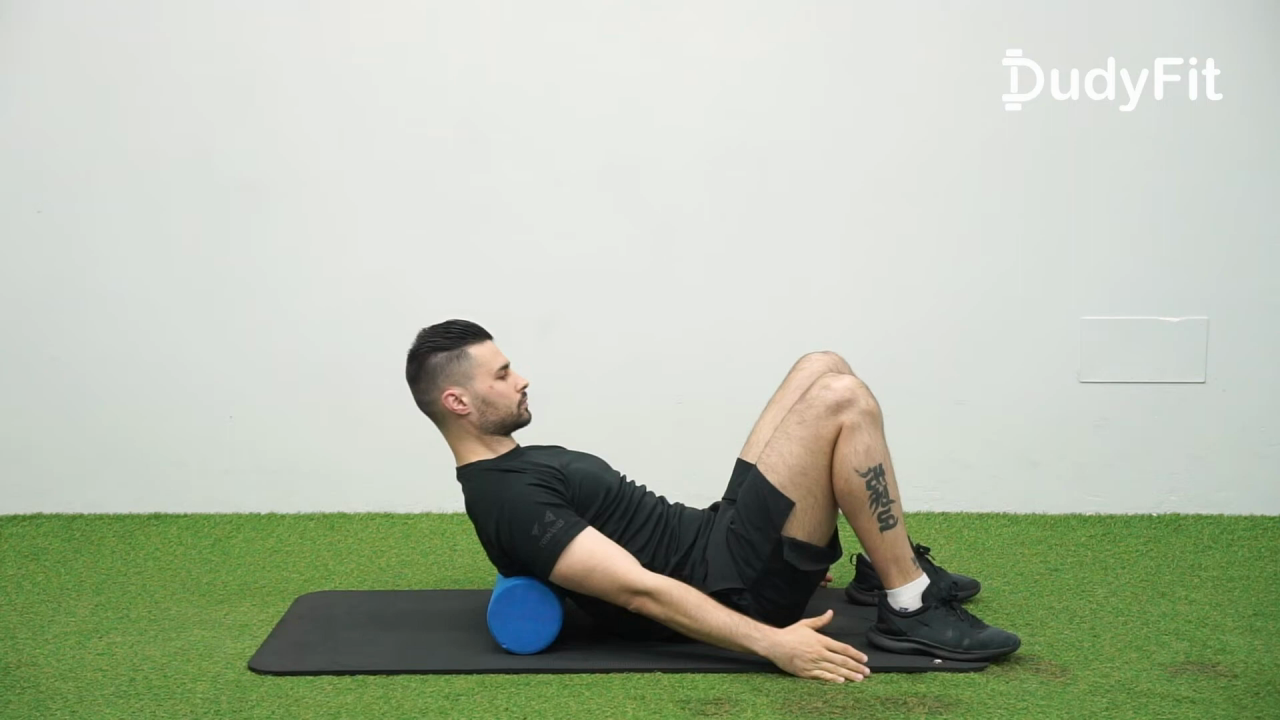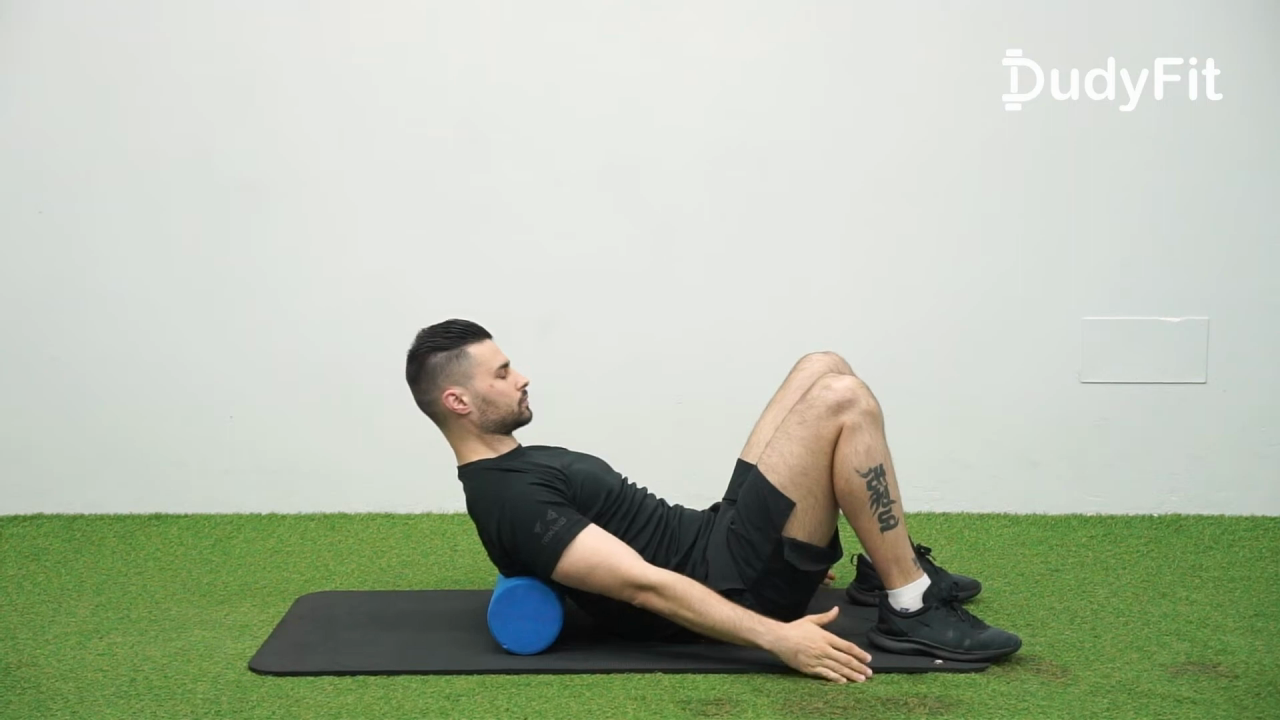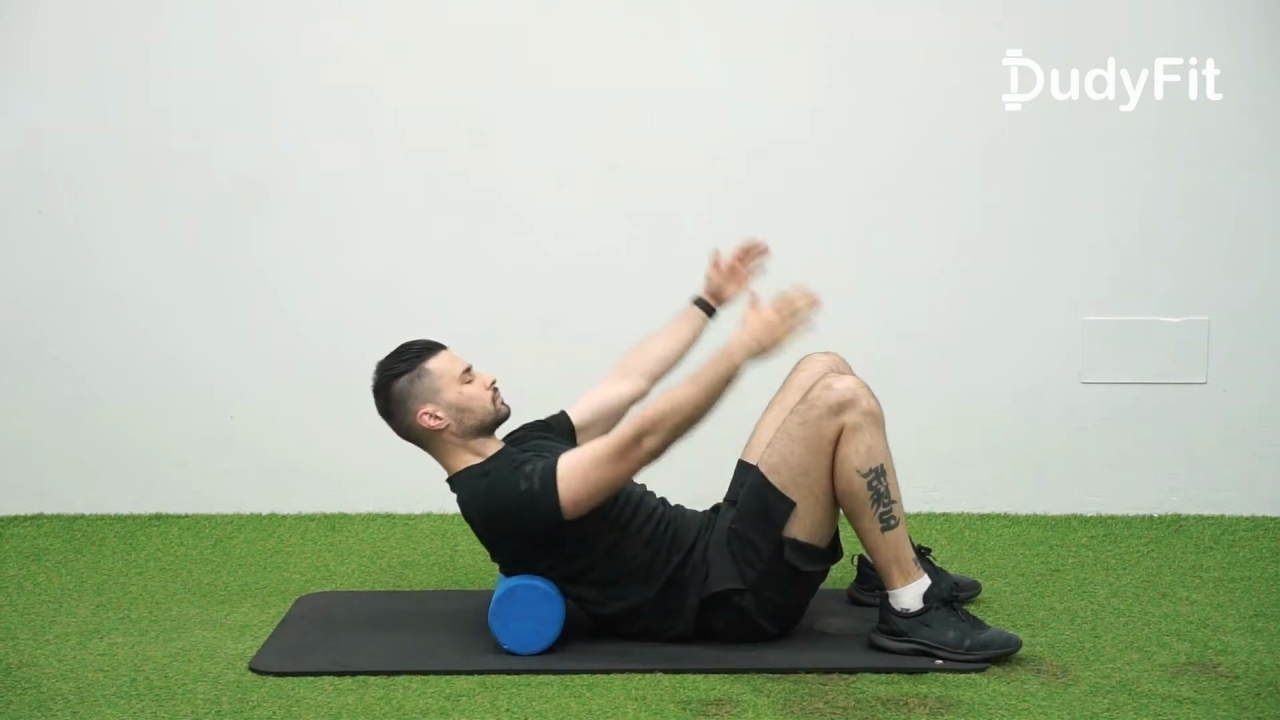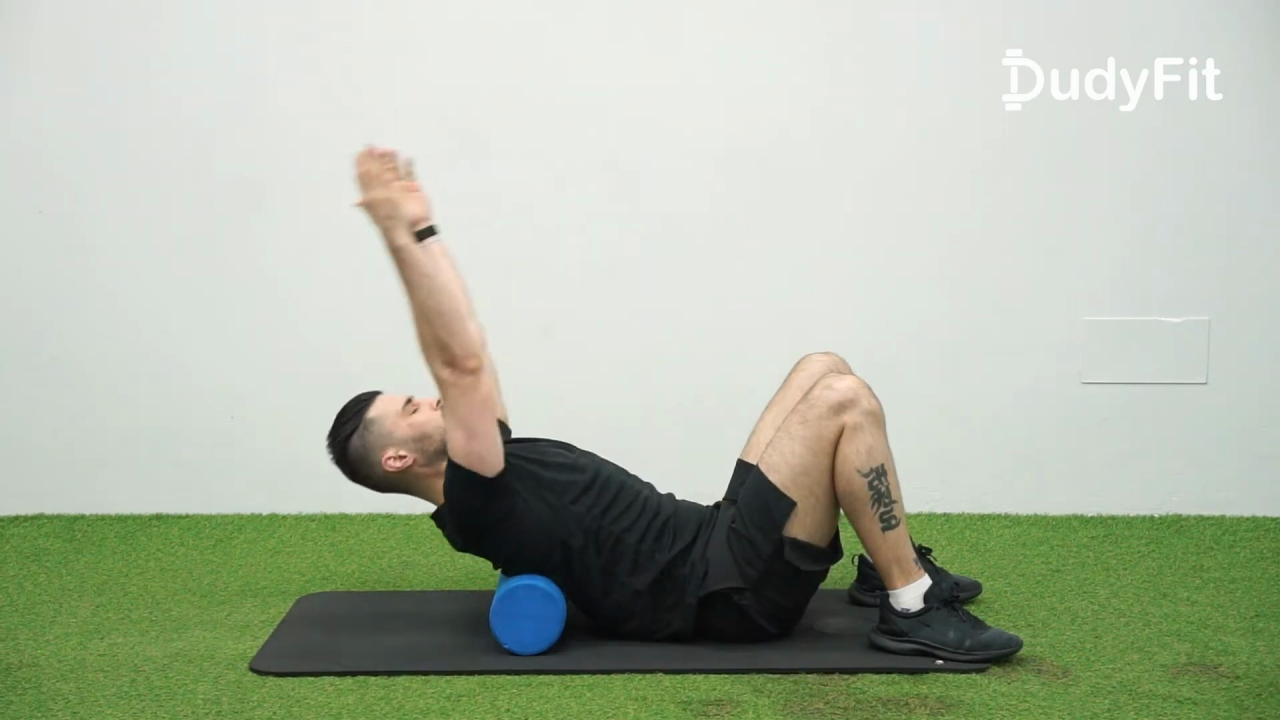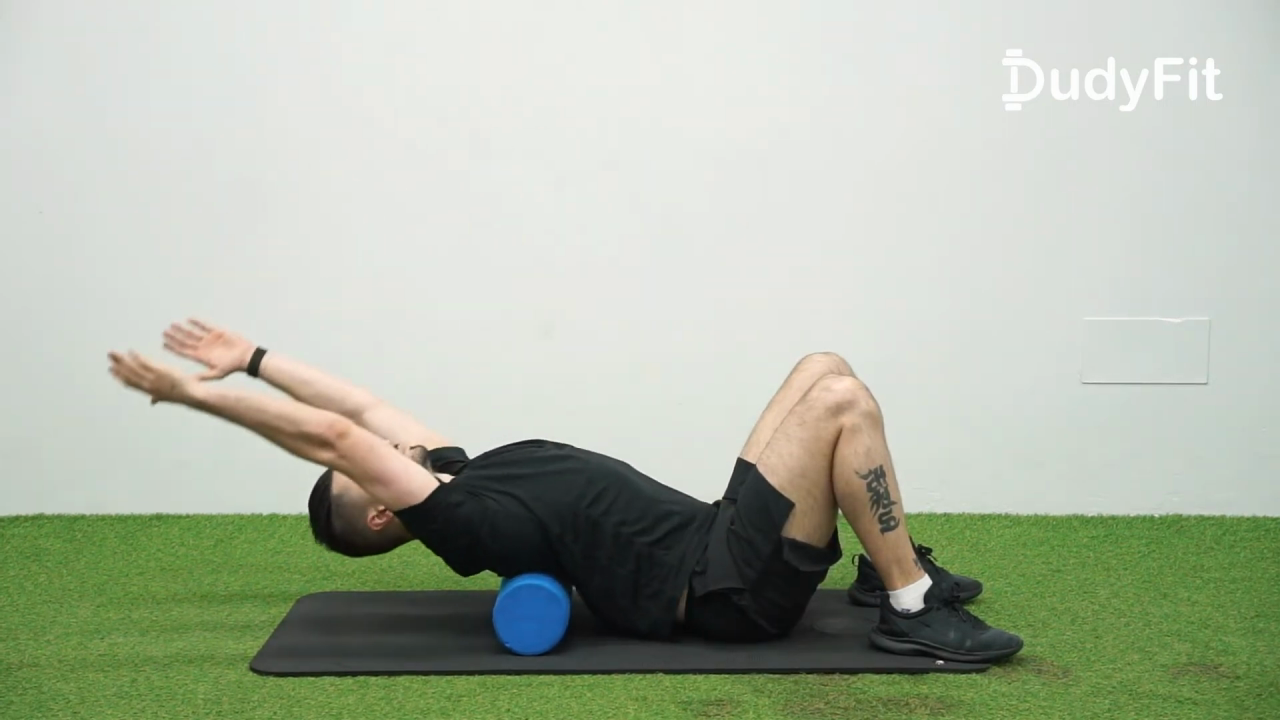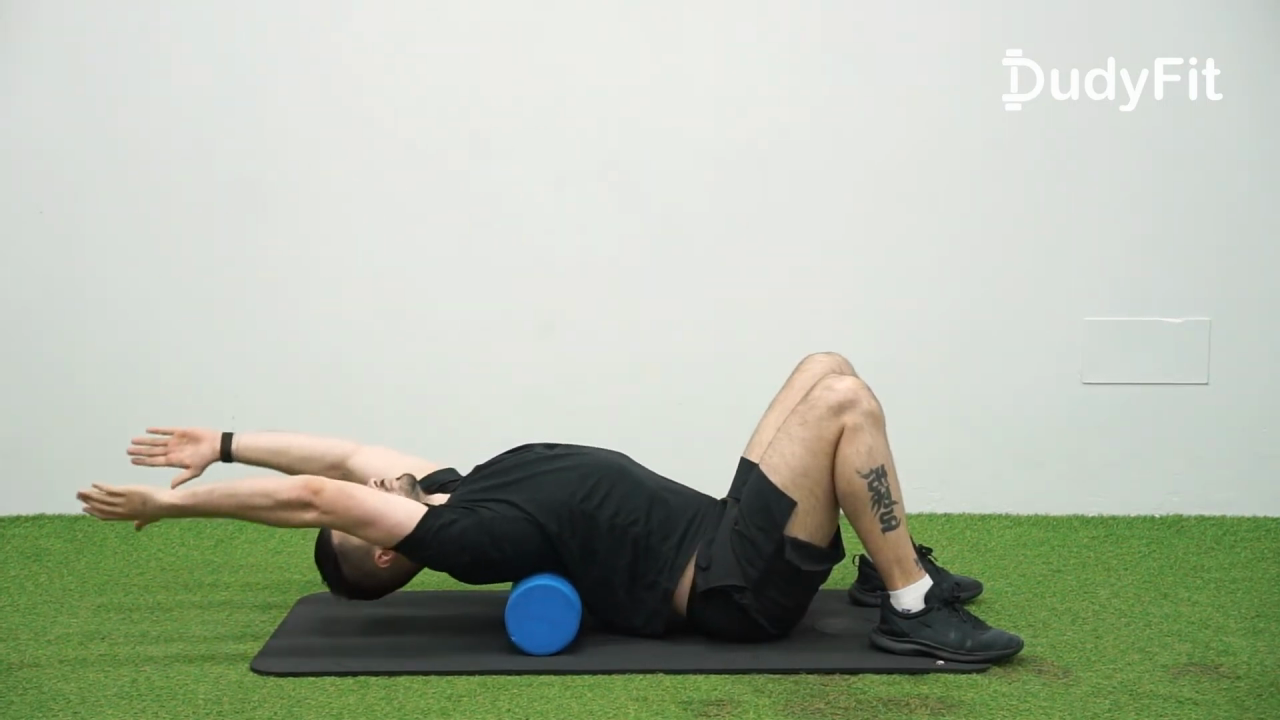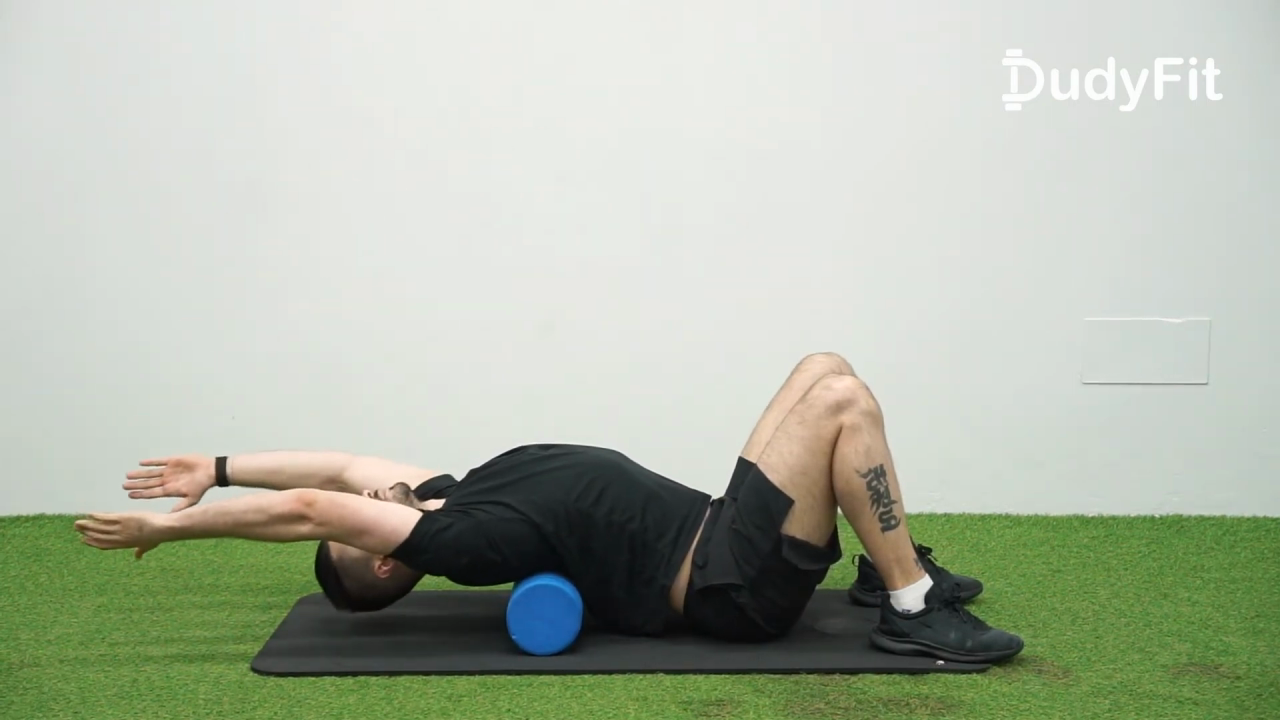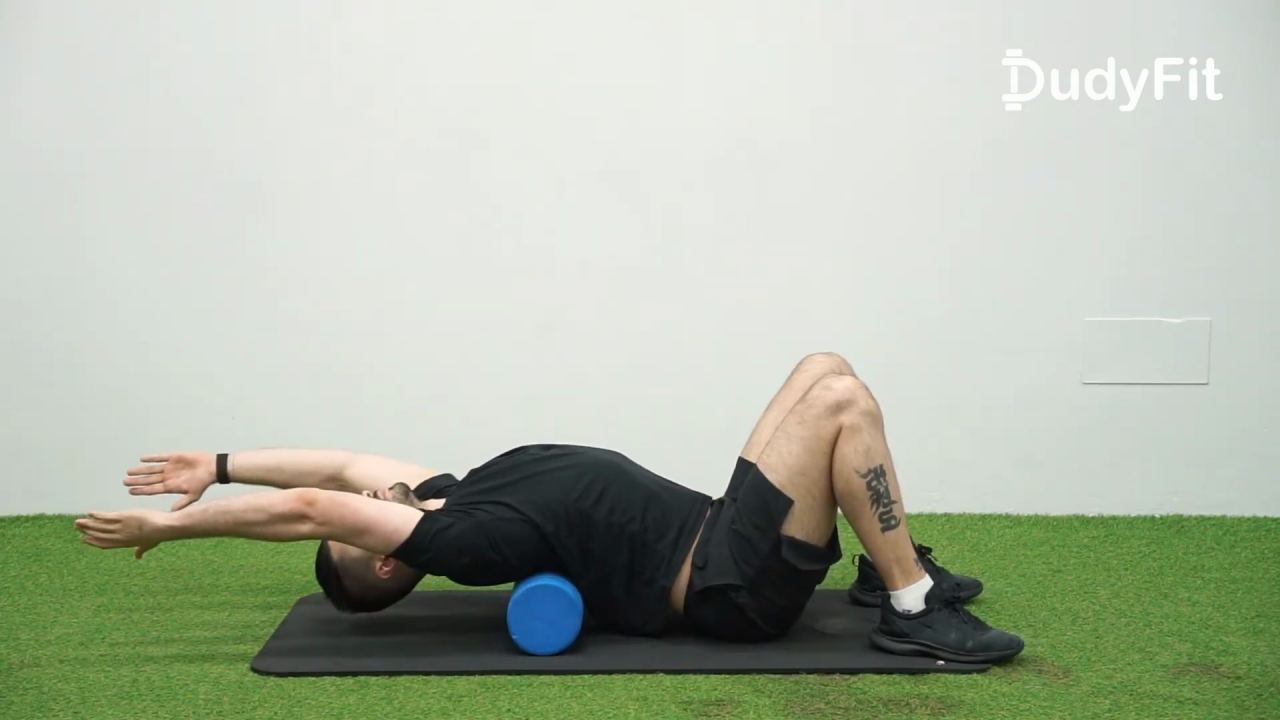
dt=0.5s
person 1, frame 1
left shoulder: (526, 467)
right shoulder: (508, 500)
right elbow: (641, 589)
right wrist: (773, 643)
left hip: (718, 536)
right hip: (737, 581)
left knee: (824, 369)
right knee: (843, 402)
left ankle: (891, 567)
right ankle: (911, 610)
person 1, frame 2
left shoulder: (523, 467)
right shoulder: (508, 499)
right elbow: (644, 585)
right wrist: (778, 637)
left hip: (719, 540)
right hip: (737, 574)
left knee: (824, 371)
right knee: (843, 401)
left ankle: (891, 567)
right ankle: (911, 610)
person 1, frame 3
left shoulder: (522, 451)
right shoulder: (506, 496)
left elbow: (626, 380)
right elbow: (638, 440)
left wrist: (707, 304)
right wrist: (743, 349)
left hip: (715, 550)
right hip: (732, 593)
left knee: (826, 373)
right knee: (842, 400)
left ankle: (891, 572)
right ankle: (912, 610)
person 1, frame 4
left shoulder: (496, 467)
right shoulder: (478, 510)
left elbow: (462, 356)
right elbow: (459, 365)
left wrist: (420, 231)
right wrist: (401, 239)
left hip: (723, 549)
right hip: (728, 589)
left knee: (822, 373)
right knee: (843, 400)
left ankle: (887, 570)
right ankle: (912, 613)
person 1, frame 5
left shoulder: (458, 479)
right shoulder: (462, 520)
left elbow: (364, 409)
right elbow: (335, 436)
left wrist: (250, 359)
right wrist: (191, 393)
left hip: (713, 541)
right hip: (728, 587)
left knee: (825, 370)
right knee: (841, 401)
left ankle: (894, 572)
right ankle: (913, 610)
person 1, frame 6
left shoulder: (458, 493)
right shoulder: (464, 537)
left elbow: (345, 453)
right elbow: (317, 494)
left wrist: (221, 443)
right wrist: (169, 505)
left hip: (726, 542)
right hip: (735, 584)
left knee: (828, 371)
right knee: (845, 402)
left ankle: (894, 571)
right ankle: (913, 610)
person 1, frame 7
left shoulder: (452, 499)
right shoulder: (461, 540)
left elbow: (337, 467)
right elbow: (315, 506)
left wrist: (215, 468)
right wrist: (168, 525)
left hip: (721, 538)
right hip: (733, 582)
left knee: (826, 369)
right knee: (841, 401)
left ankle: (895, 570)
right ankle: (912, 610)
person 1, frame 8
left shoulder: (453, 500)
right shoulder: (459, 543)
left elbow: (344, 466)
right elbow: (316, 504)
left wrist: (218, 465)
right wrist: (172, 523)
left hip: (722, 538)
right hip: (733, 582)
left knee: (826, 370)
right knee: (841, 402)
left ankle: (892, 569)
right ankle: (912, 610)
